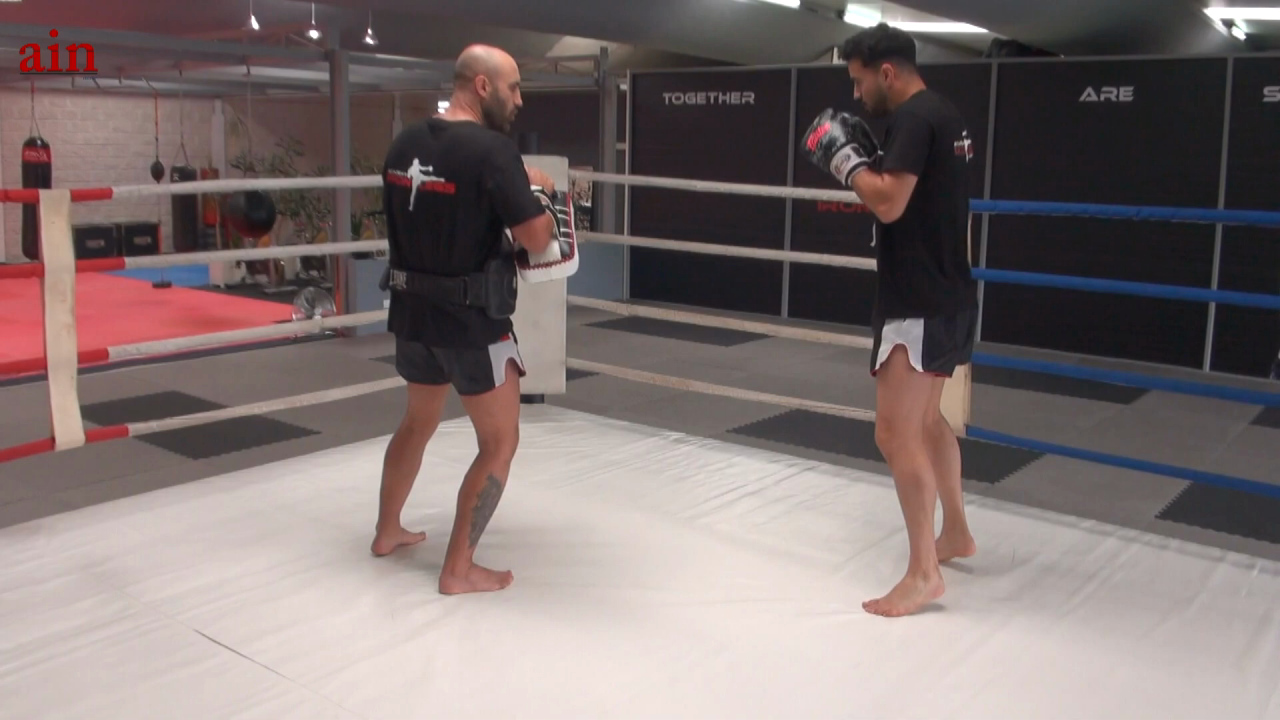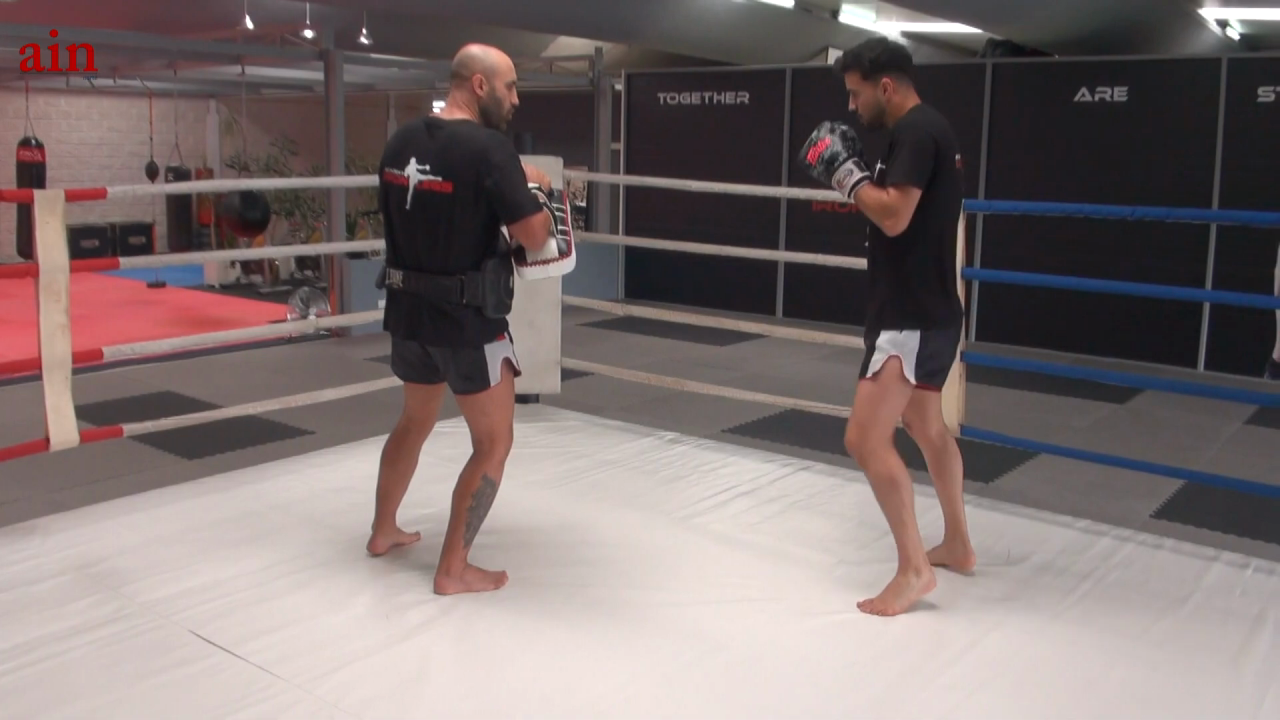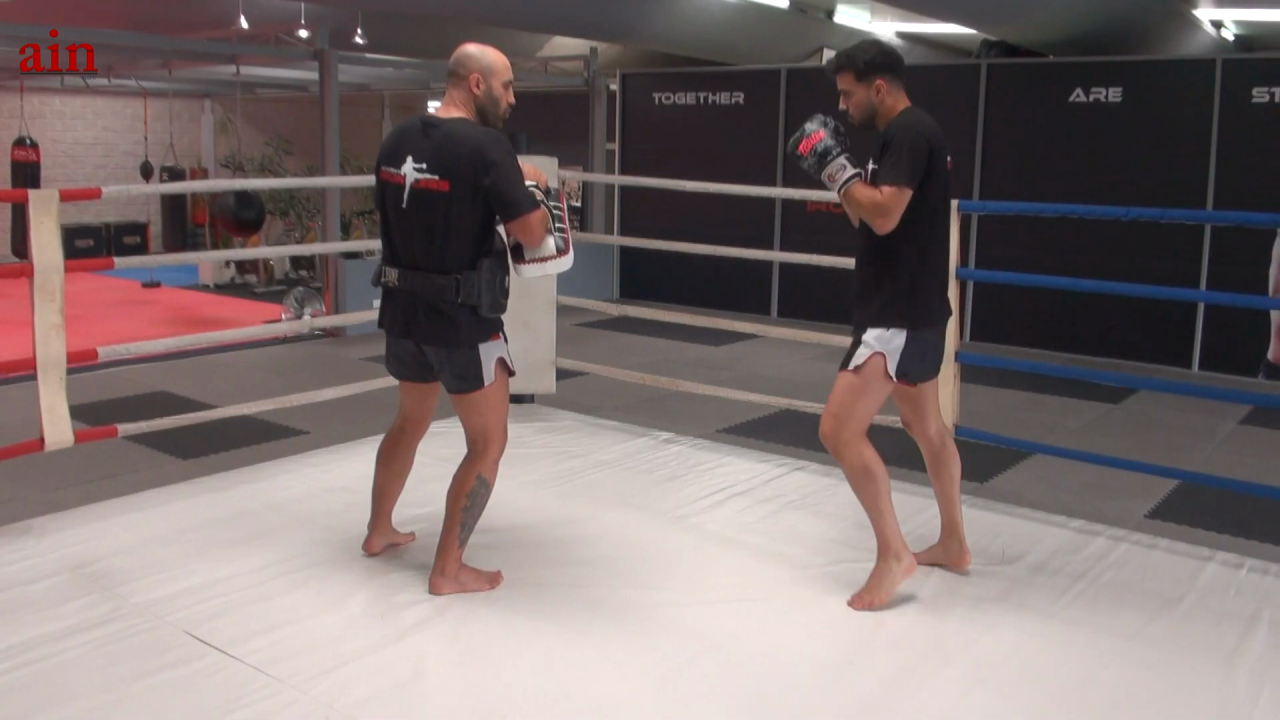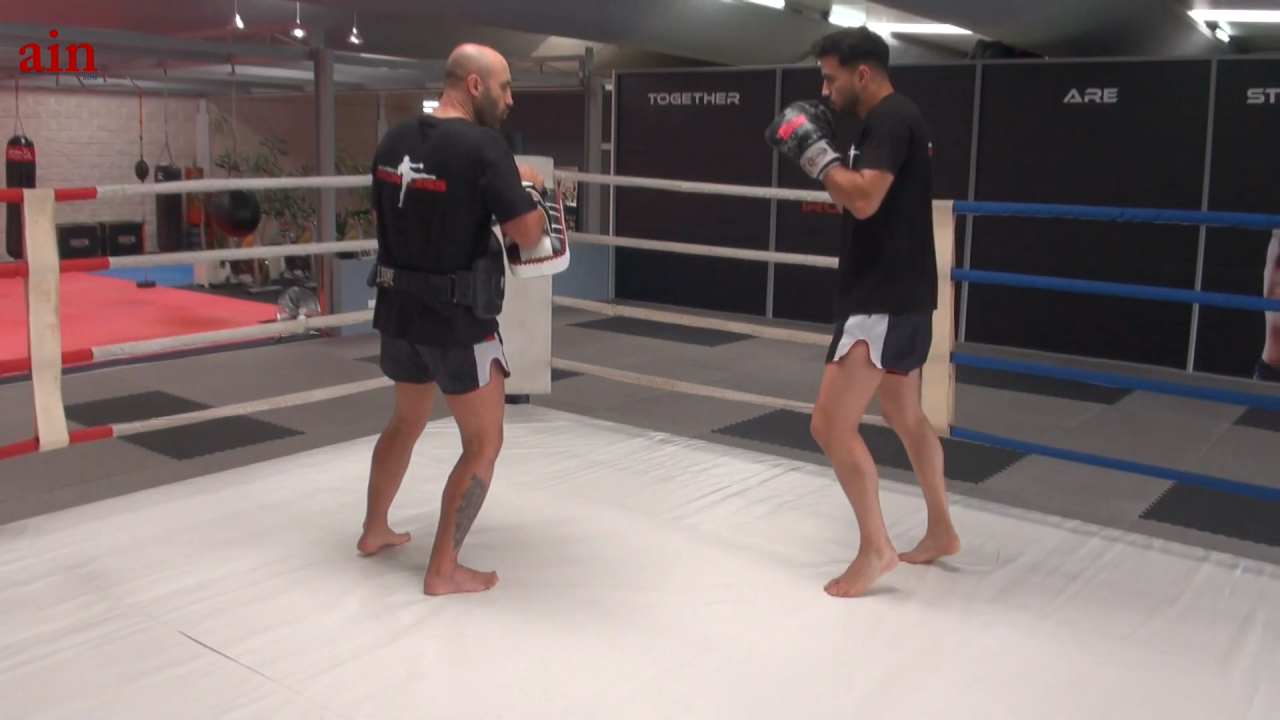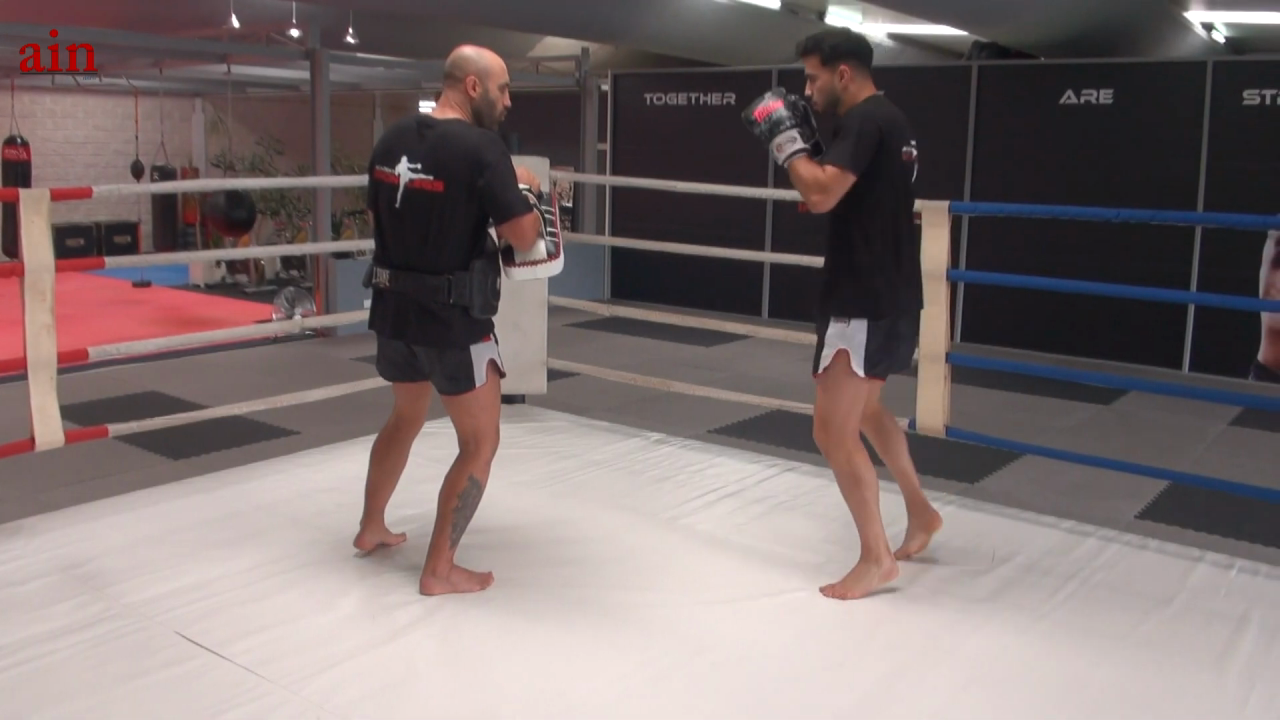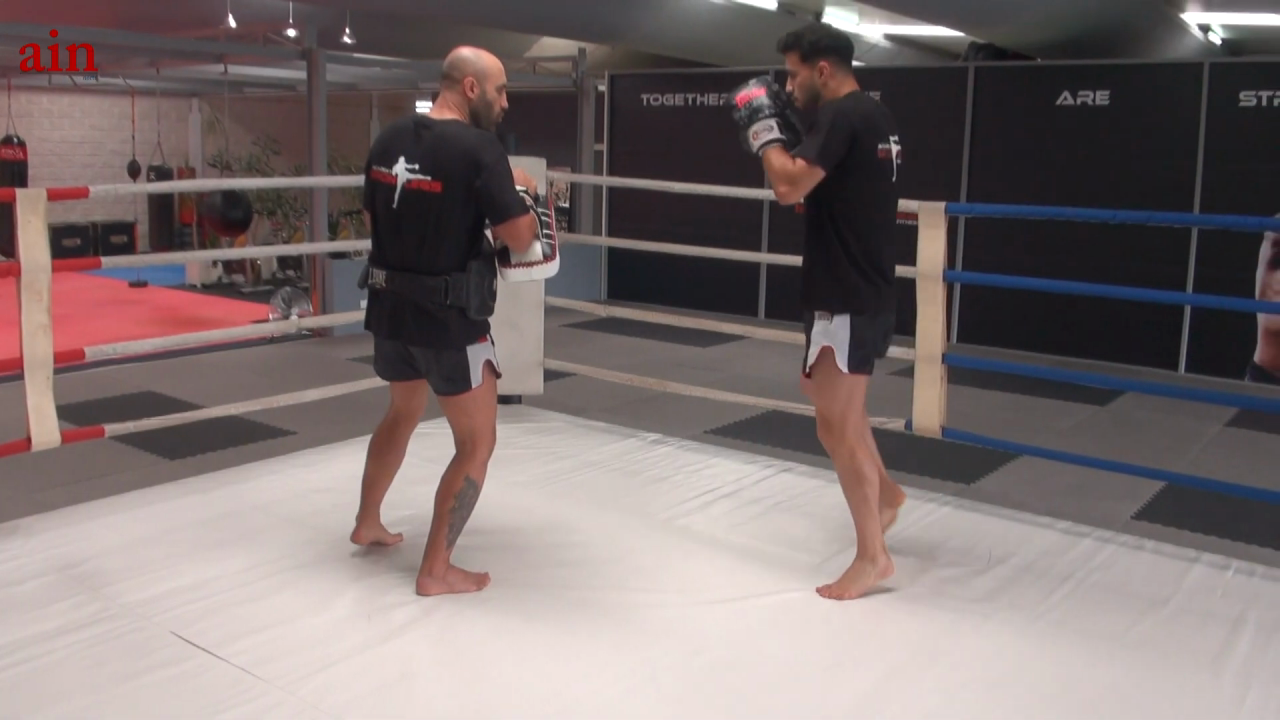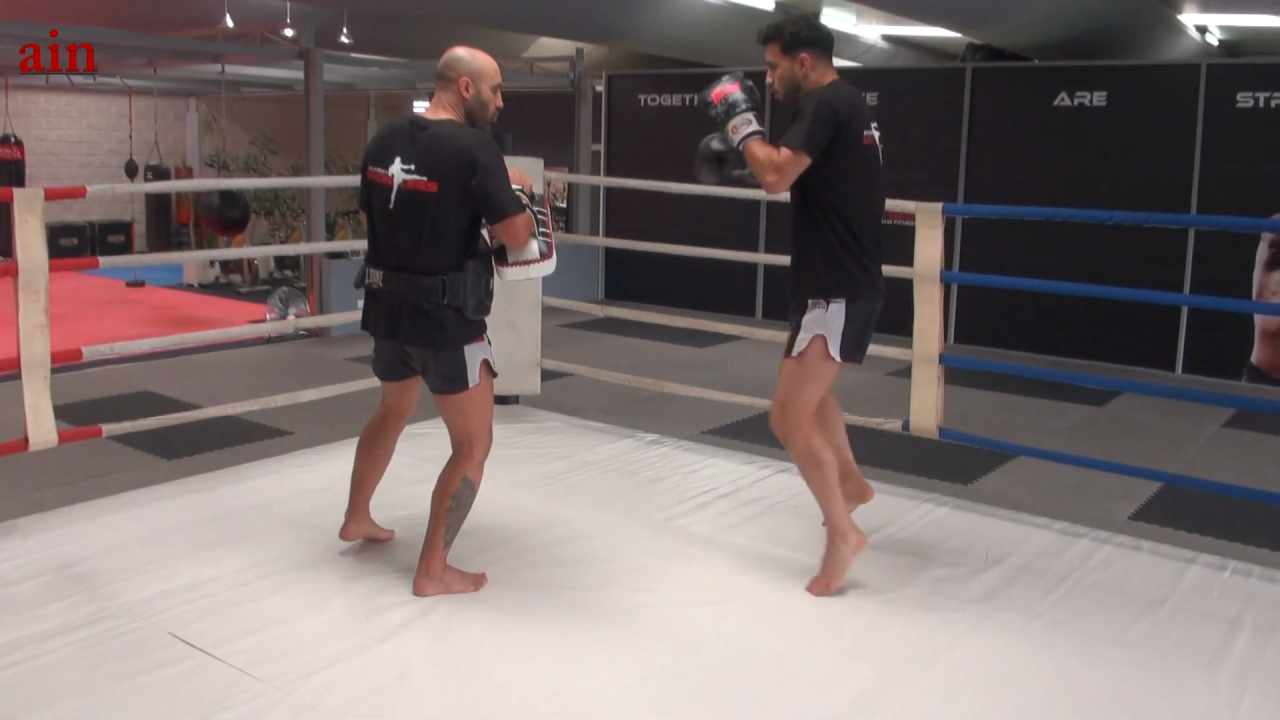
dt=0.1s
person 1, frame 1
left shoulder: (914, 118)
right shoulder: (943, 116)
left elbow: (888, 205)
left wrist: (842, 157)
right wrist: (863, 150)
left hip: (918, 303)
right hip: (945, 296)
left knee: (896, 435)
right knee: (925, 418)
left ankle: (923, 573)
right ankle: (956, 532)
person 1, frame 2
left shoulder: (915, 132)
right shoulder: (929, 129)
left elbow: (892, 218)
left wrist: (842, 171)
right wrist: (857, 168)
left hip: (912, 316)
right hip: (930, 309)
left knee: (865, 438)
right knee: (927, 428)
left ankle: (913, 569)
right ankle: (956, 543)
person 1, frame 3
left shoulder: (908, 133)
right shoulder: (911, 133)
left elbow: (883, 215)
right elbow: (874, 212)
left wrist: (832, 165)
right wrist: (837, 165)
left hip: (899, 314)
right hip: (914, 309)
left knee: (839, 430)
right knee: (927, 428)
left ankle: (892, 554)
right ankle: (952, 542)
person 1, frame 4
left shoulder: (890, 119)
right shoulder: (893, 119)
left elbow: (863, 200)
right elbow: (860, 196)
left wrist: (813, 149)
right wrist: (819, 151)
left hip: (883, 301)
right hip: (902, 298)
left knee: (831, 425)
right knee: (906, 417)
left ankle: (875, 548)
right ankle: (940, 531)
person 1, frame 5
left shoulder: (865, 121)
right shoulder: (887, 121)
left elbow: (820, 195)
left wrist: (783, 138)
right wrist: (803, 141)
left hip: (864, 304)
right hip: (890, 298)
left knee: (834, 434)
right knee: (866, 412)
left ankle: (876, 558)
right ankle: (918, 510)
person 1, frame 6
left shoulder: (840, 116)
right shoulder: (874, 117)
left elbow: (790, 188)
left wrist: (761, 127)
right wrist: (783, 132)
left hip: (845, 299)
right hip: (867, 293)
left knee: (837, 429)
right knee: (839, 408)
left ankle: (871, 556)
right ankle: (883, 488)
person 1, frame 7
left shoulder: (823, 107)
right shoulder: (847, 105)
left elbow: (776, 173)
left wrist: (739, 119)
right wrist: (749, 122)
left hip: (836, 289)
right hip: (843, 283)
left knee: (789, 416)
right knee: (812, 395)
left ankle: (841, 535)
right ankle: (848, 490)
person 2, frame 1
left shoulder: (406, 142)
right shoulder: (491, 148)
right elbow: (536, 238)
right wrist: (537, 188)
left hip: (412, 310)
right hip: (471, 320)
left knee: (418, 421)
right knee: (499, 443)
left ankle: (388, 530)
right ankle: (458, 569)
person 2, frame 2
left shoulder: (402, 141)
right shoulder: (488, 147)
right elbow: (533, 235)
right wrist: (533, 185)
left hip: (408, 309)
right hip: (467, 319)
left knee: (415, 421)
right knee: (494, 443)
left ankle: (383, 530)
right ankle: (453, 569)
person 2, frame 3
left shoulder: (398, 139)
right shoulder: (486, 145)
right elbow: (531, 233)
right wrist: (529, 183)
left hip: (403, 307)
right hip: (462, 317)
left knee: (410, 420)
right knee: (488, 443)
left ankle: (379, 529)
right ankle: (449, 569)
person 2, frame 4
left shoulder: (395, 140)
right shoulder: (483, 146)
right elbow: (527, 234)
right wrist: (526, 184)
left hip: (399, 308)
right hip: (457, 318)
left knee: (406, 421)
right knee: (483, 443)
left ankle: (374, 529)
right ankle: (444, 569)
person 2, frame 5
left shoulder: (392, 139)
right shoulder: (480, 147)
right elbow: (524, 236)
right wrist: (524, 188)
left hip: (394, 307)
right hip: (452, 317)
left knee: (405, 418)
right knee: (480, 444)
left ankle: (372, 526)
right ankle: (439, 569)
person 2, frame 6
left shoulder: (389, 140)
right shoulder: (478, 148)
right elbow: (520, 237)
right wrist: (520, 190)
left hip: (390, 308)
right hip: (449, 318)
left knee: (402, 413)
right knee: (476, 444)
left ankle: (367, 522)
right ankle: (436, 570)
person 2, frame 7
left shoulder: (385, 140)
right shoulder: (473, 147)
right elbow: (517, 236)
right wrist: (516, 187)
left hip: (387, 307)
right hip: (446, 317)
left knee: (392, 411)
right knee: (473, 444)
left ankle: (356, 517)
right ankle: (433, 570)
